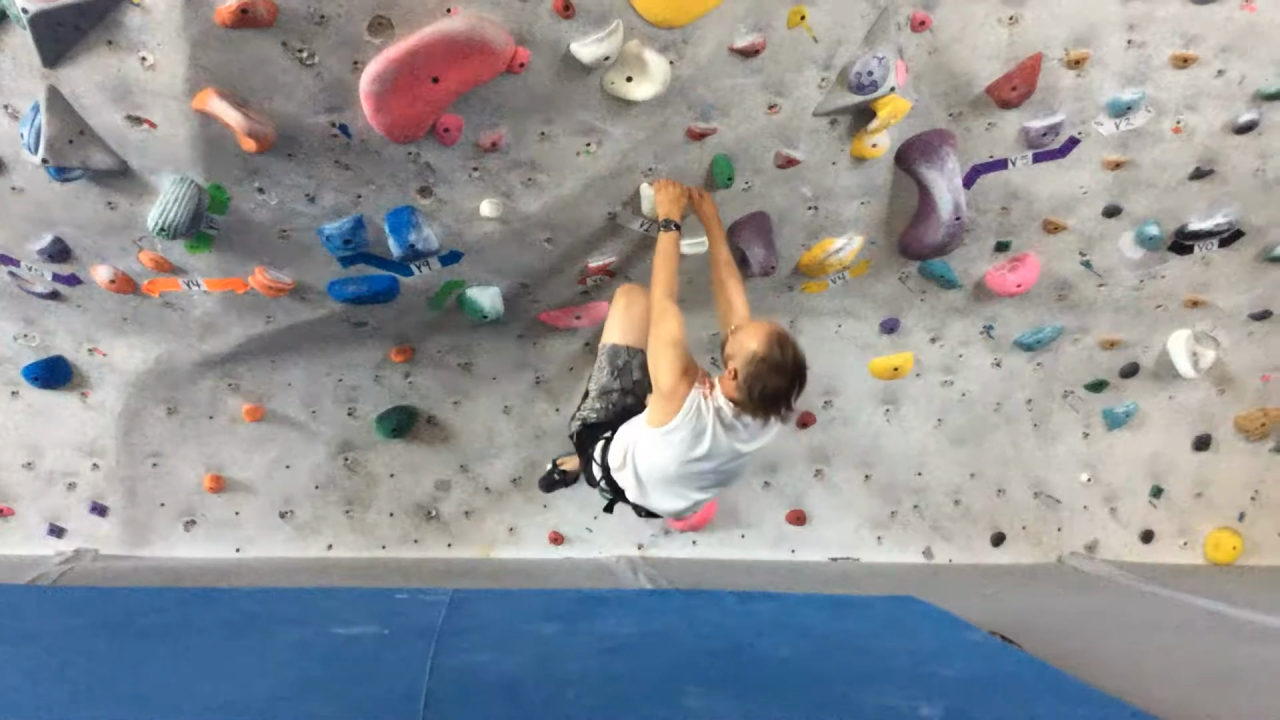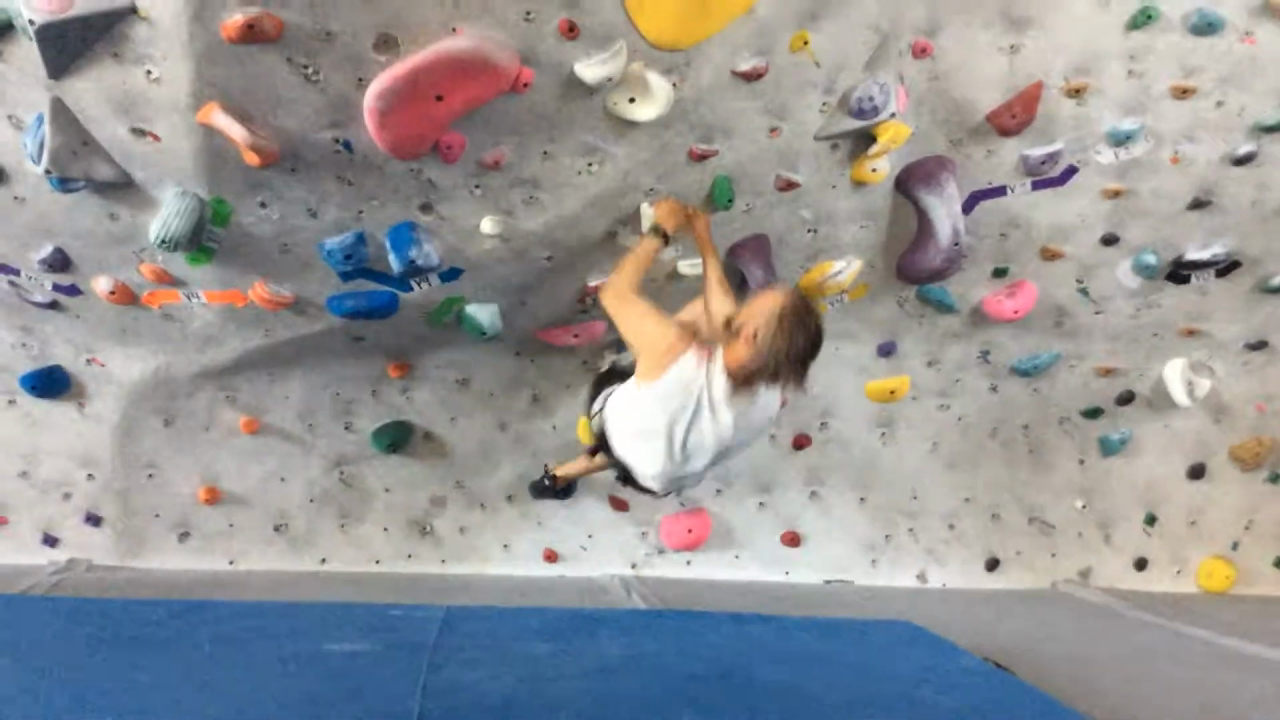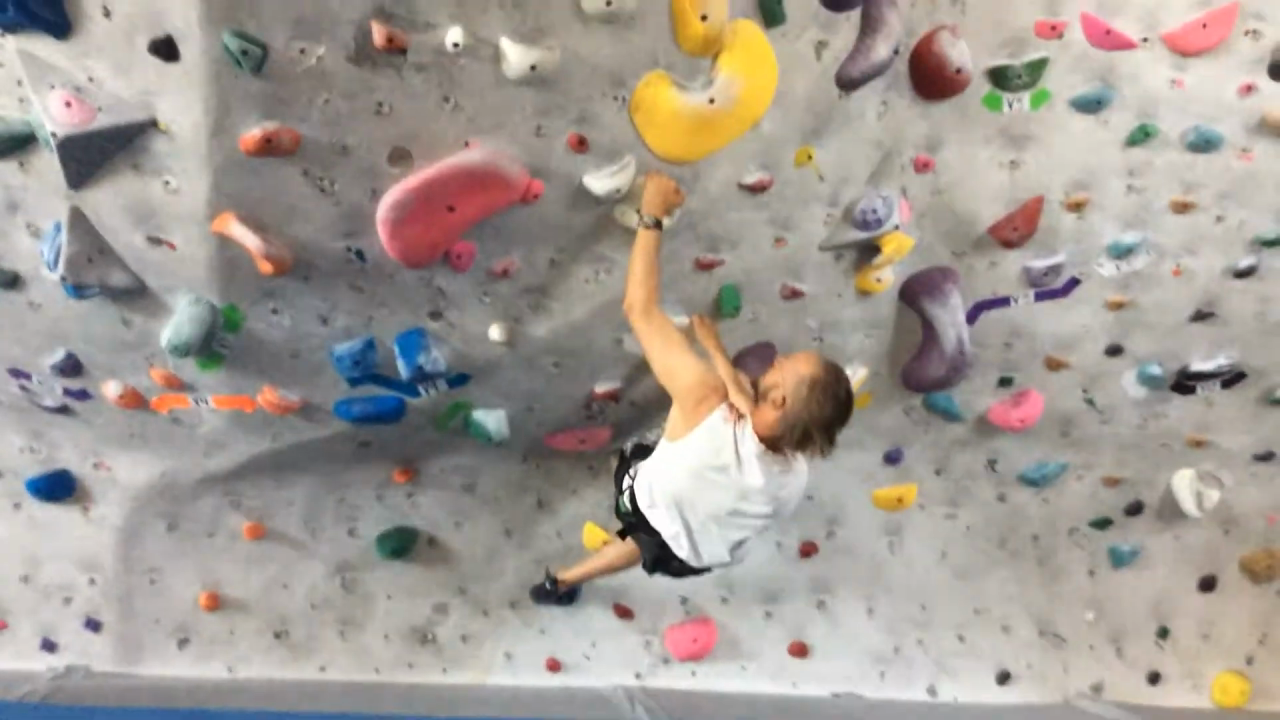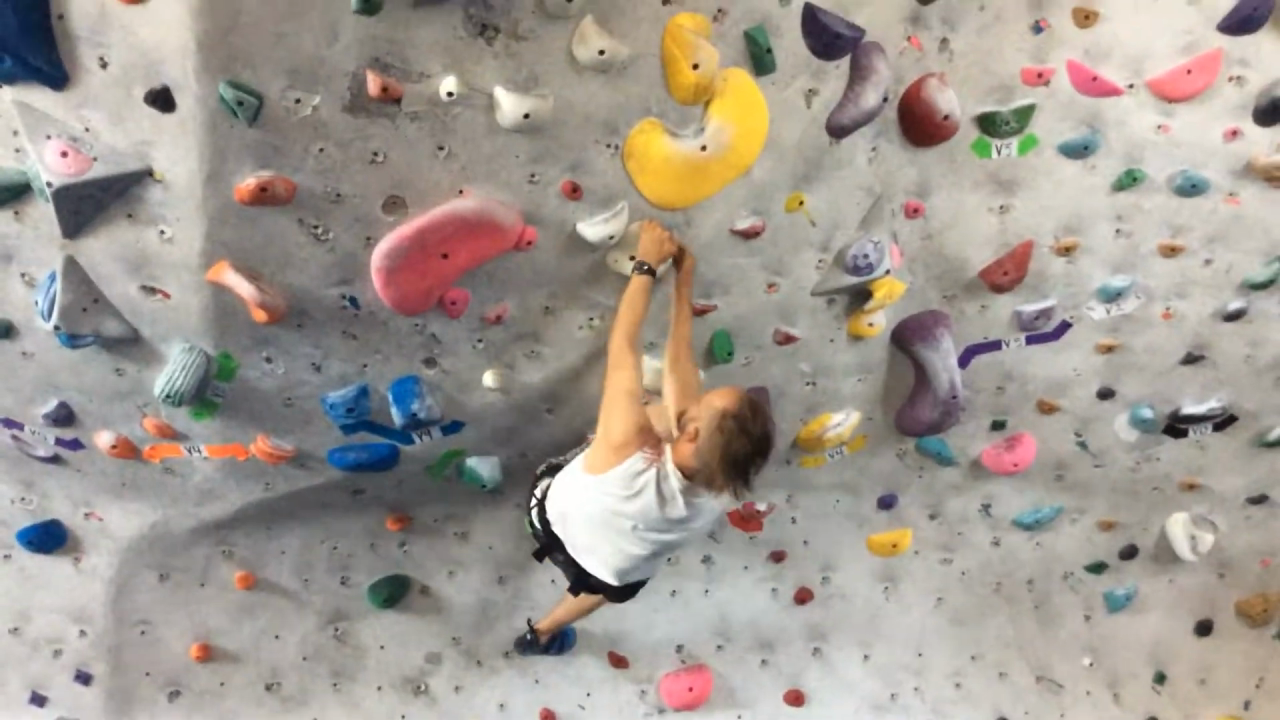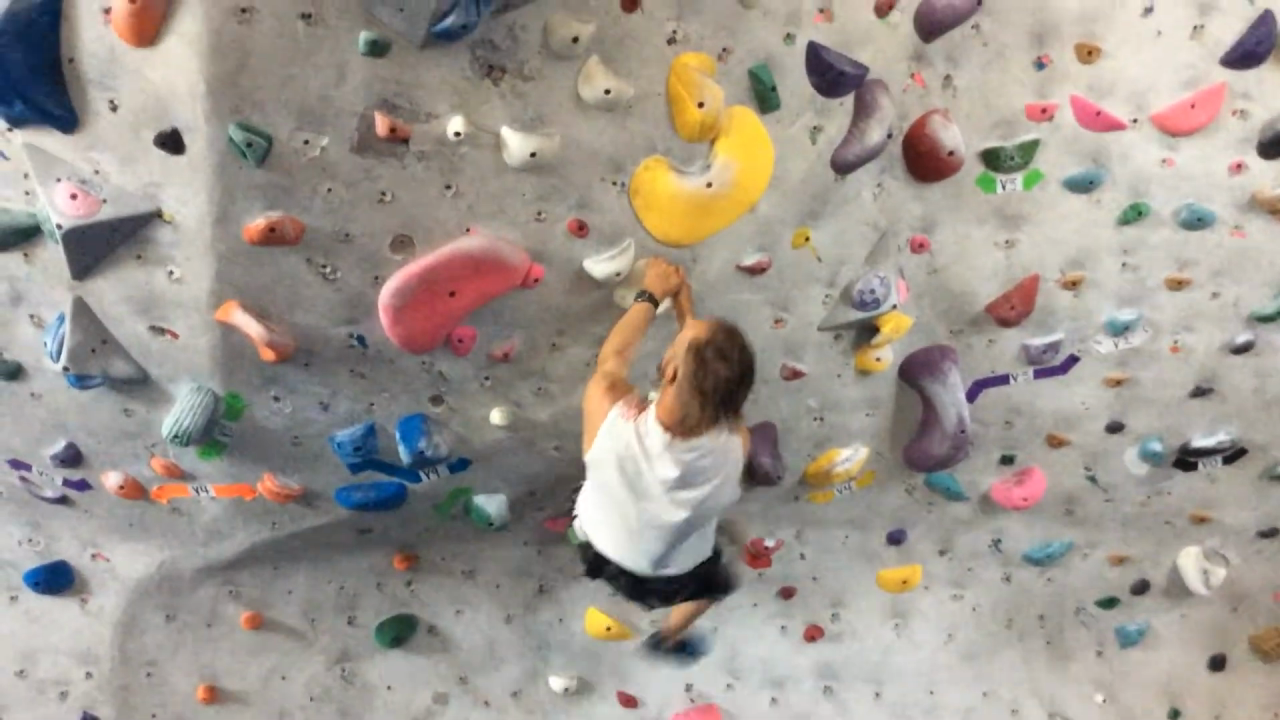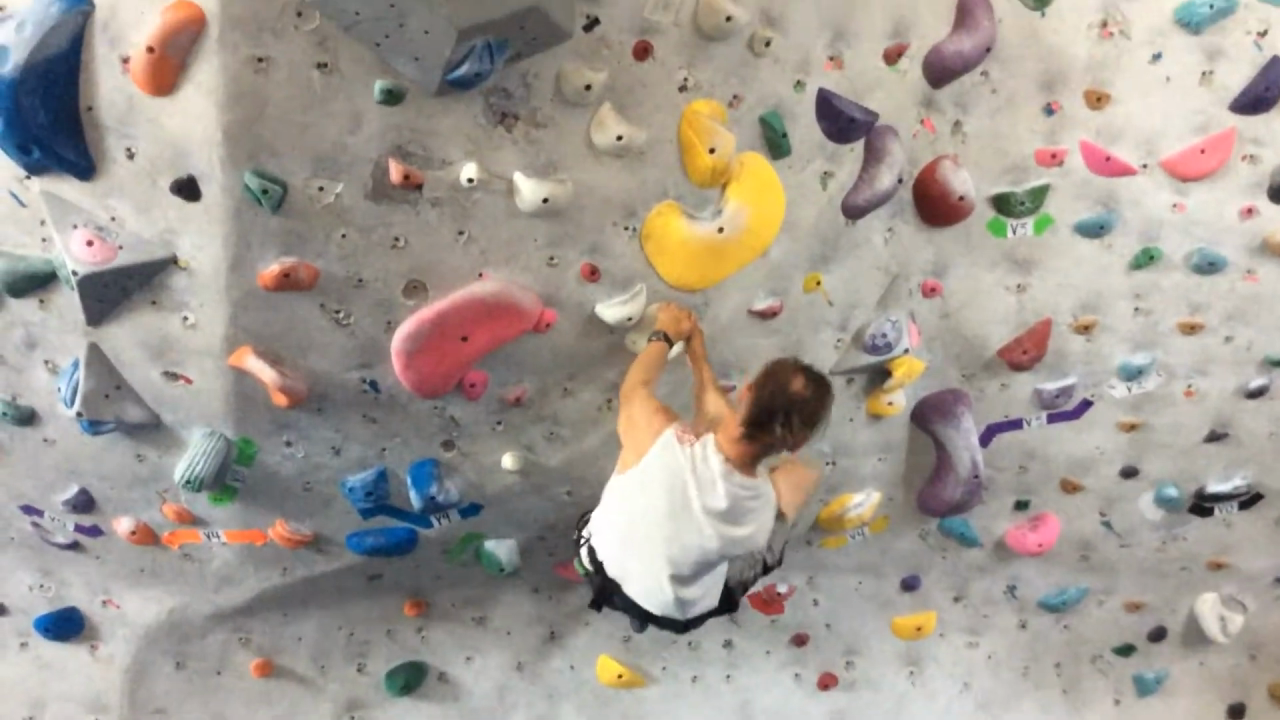
dt=0.7s
person 1, frame 1
left shoulder: (680, 394)
right shoulder: (771, 410)
left elbow: (664, 301)
right elbow: (734, 306)
left wrist: (670, 220)
right wrist: (713, 224)
left hip: (610, 461)
right ankle: (575, 465)
person 1, frame 2
left shoulder: (676, 354)
right shoulder: (769, 402)
left elbow: (617, 291)
right elbow: (724, 317)
left wrist: (660, 231)
right wrist: (706, 244)
right ankle: (564, 474)
person 1, frame 3
left shoulder: (705, 406)
right shoulder: (793, 480)
left elbow: (639, 307)
left wrist: (651, 216)
right wrist: (713, 346)
left hip: (644, 501)
right hip: (692, 556)
right ankle: (565, 581)
person 1, frame 4
left shoulder: (626, 447)
right shoulder: (715, 499)
left elbow: (622, 347)
right elbow: (681, 381)
left wrist: (646, 265)
right wrist: (683, 291)
left hip: (553, 514)
right hip: (614, 573)
right ankle: (543, 634)
person 1, frame 5
left shoulder: (608, 413)
right shoulder: (733, 445)
left elbow: (613, 354)
right elbow: (713, 380)
left wrist: (651, 296)
right wrist: (686, 309)
left hip: (599, 546)
right hip: (672, 578)
right ankle: (671, 635)
person 1, frame 6
left shoulder: (655, 432)
right shoulder: (763, 502)
left elbow: (634, 387)
right elbow: (715, 410)
left wrist: (663, 335)
right wrist: (697, 350)
left hip: (604, 571)
right hip: (683, 613)
right knee: (805, 475)
